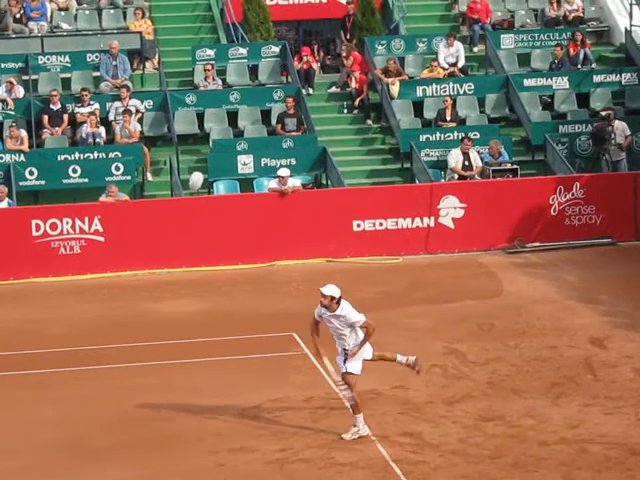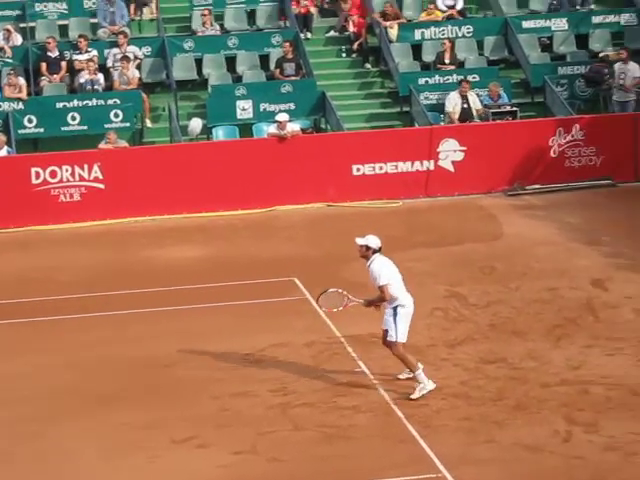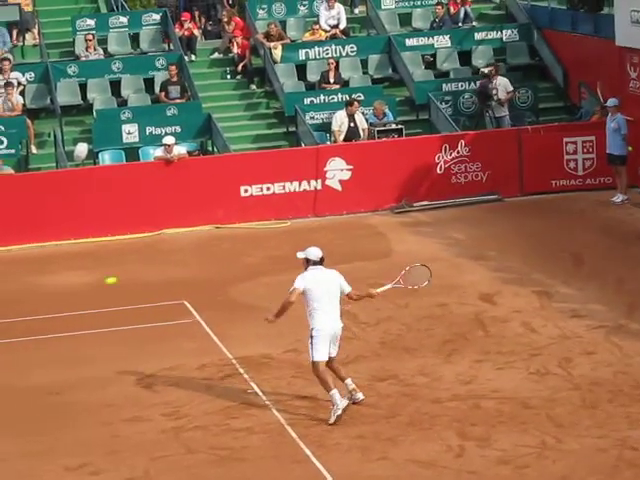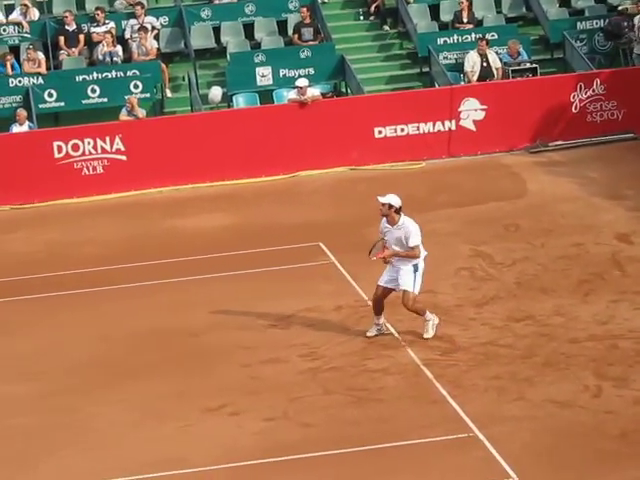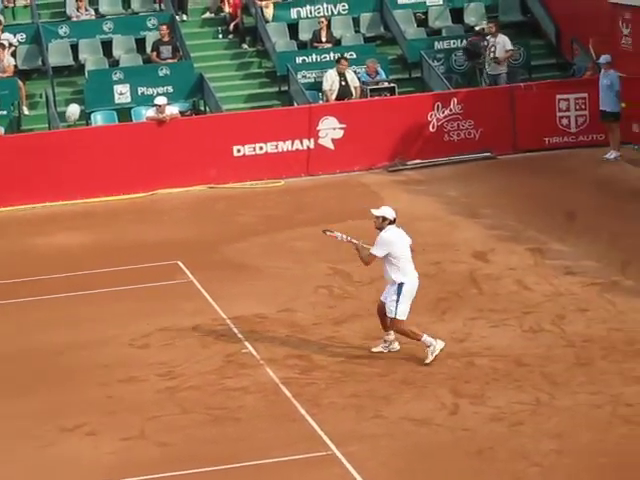
dt=1s
person 1, frame 1
left shoulder: (347, 313)
right shoulder: (321, 309)
left elbow: (371, 327)
right elbow: (314, 325)
left wrist: (358, 348)
right wrist: (317, 347)
left hip: (352, 348)
right hip: (344, 347)
left knee: (349, 385)
right knee: (376, 356)
left ankle: (360, 427)
right ankle: (408, 361)
person 1, frame 2
left shoulder: (376, 266)
right shoulder: (379, 261)
left elbow: (385, 296)
left wrist: (370, 302)
right wrist: (376, 300)
left hip: (399, 307)
right hip: (395, 306)
left knee: (397, 349)
right knee: (387, 341)
left ankle: (424, 382)
right ankle: (413, 368)
person 1, frame 3
left shoulder: (304, 278)
right shoulder: (335, 275)
left elbow: (290, 299)
right elbow: (353, 296)
left wrist: (276, 316)
right wrist: (369, 294)
left hip: (320, 329)
right hip: (335, 325)
left knee: (319, 368)
right knee: (331, 362)
left ankle: (338, 402)
right ankle: (355, 392)
person 1, frame 4
left shoulder: (410, 226)
right shoulder: (384, 223)
left elbow: (416, 254)
left wrist: (393, 253)
right wrist: (385, 254)
left hip: (411, 266)
right hip: (394, 265)
left knee: (408, 303)
right knee: (377, 297)
left ankle: (430, 319)
right ankle: (379, 325)
person 1, frame 5
left shoulder: (385, 237)
right shoulder: (397, 232)
left elbow: (367, 261)
right elbow: (411, 248)
left wrist: (359, 248)
left hip: (403, 284)
right hip: (399, 281)
left knee: (397, 326)
right knee: (381, 310)
left ankle: (432, 343)
right ankle: (389, 342)
